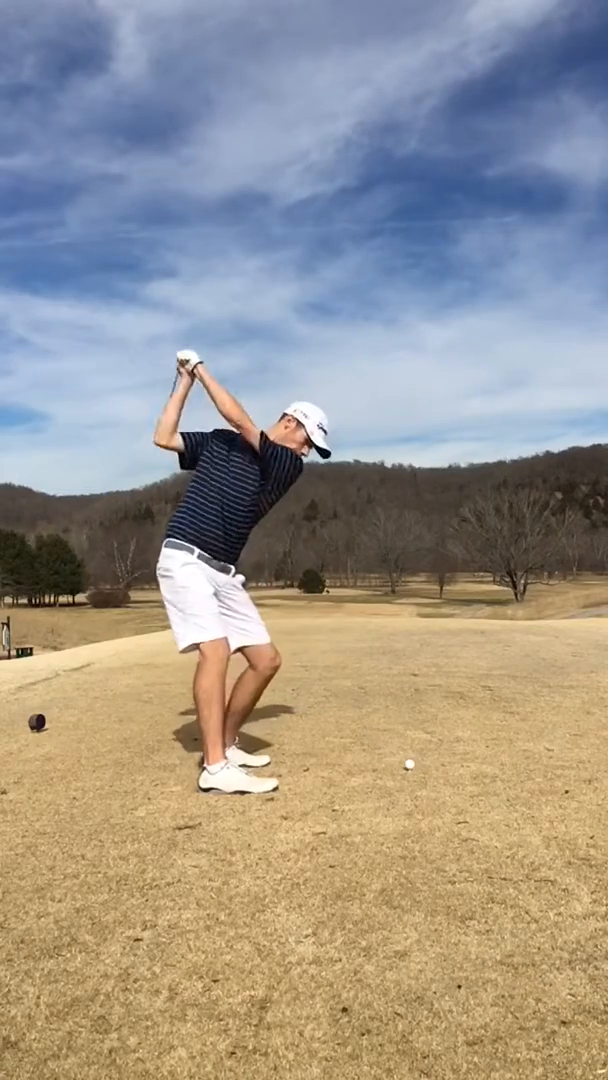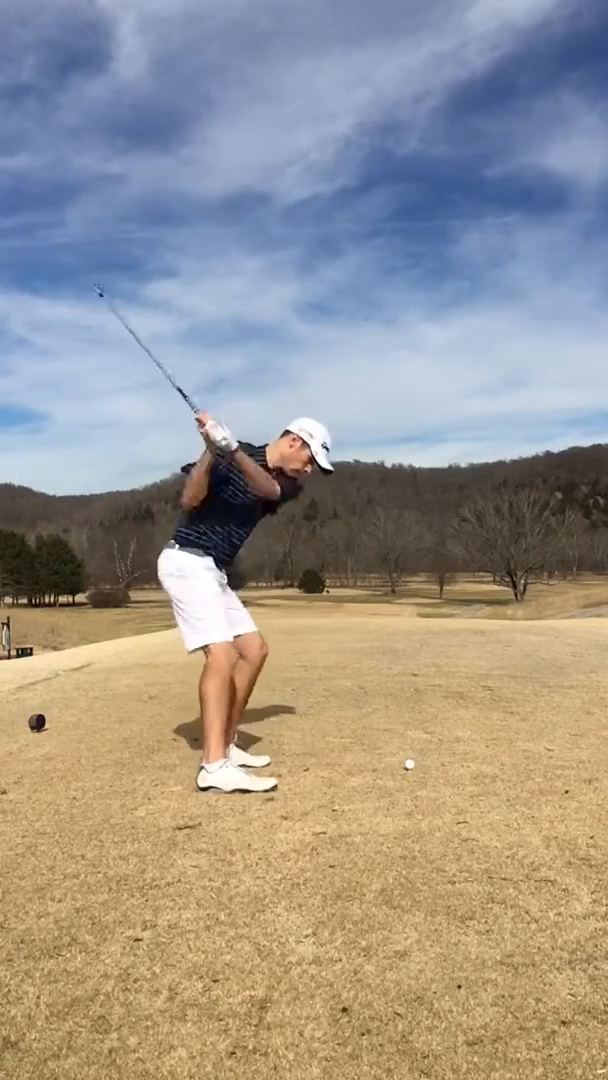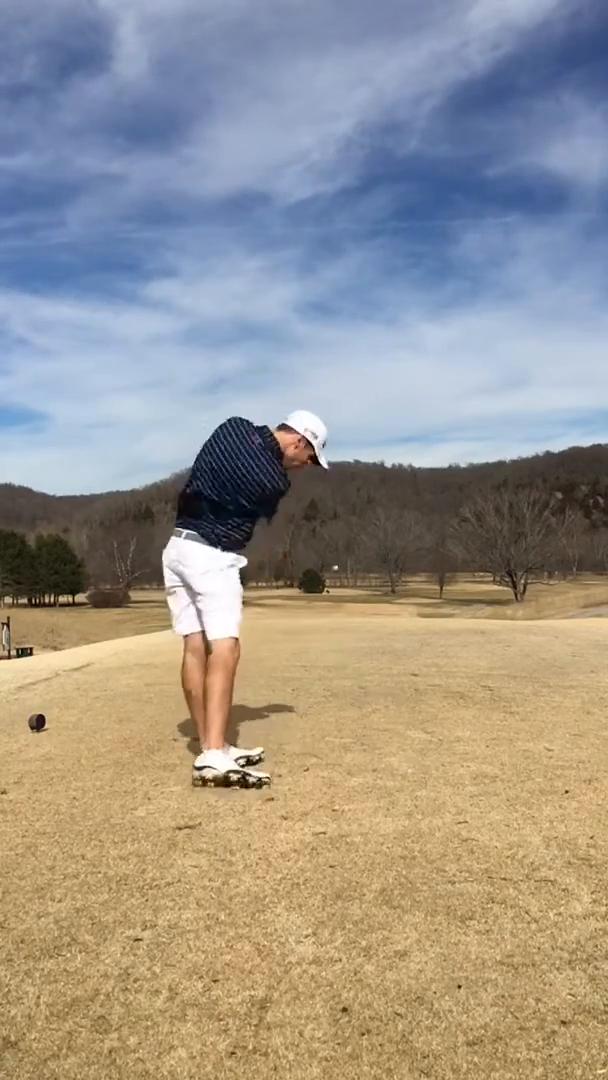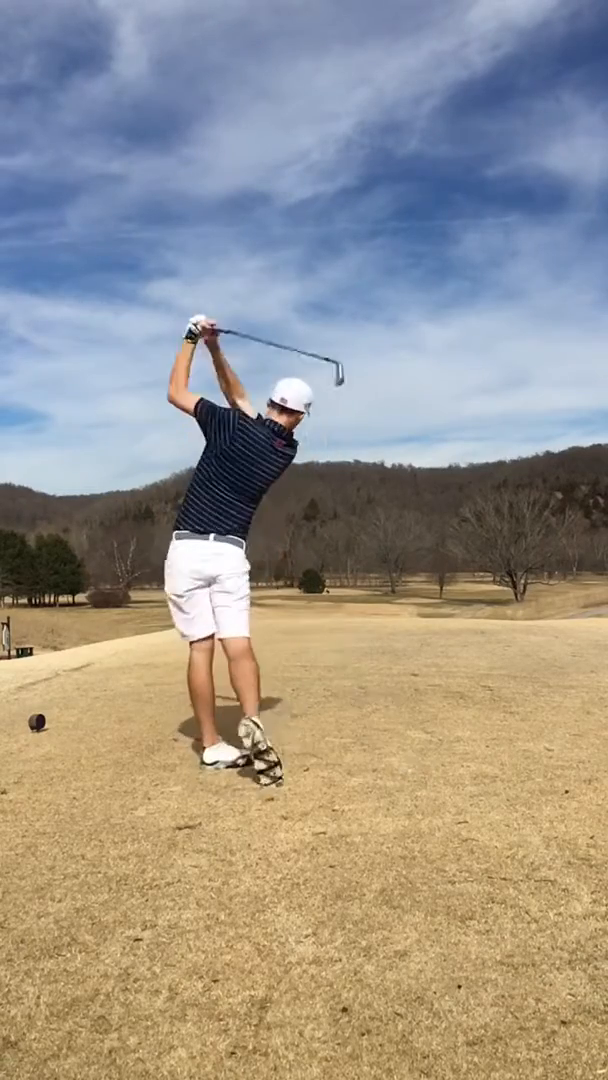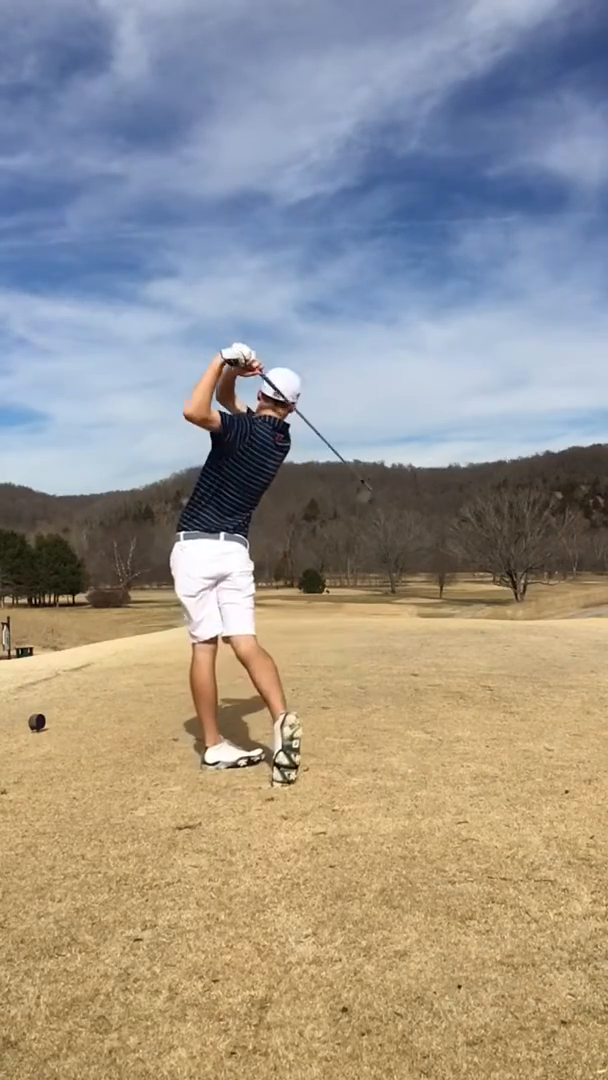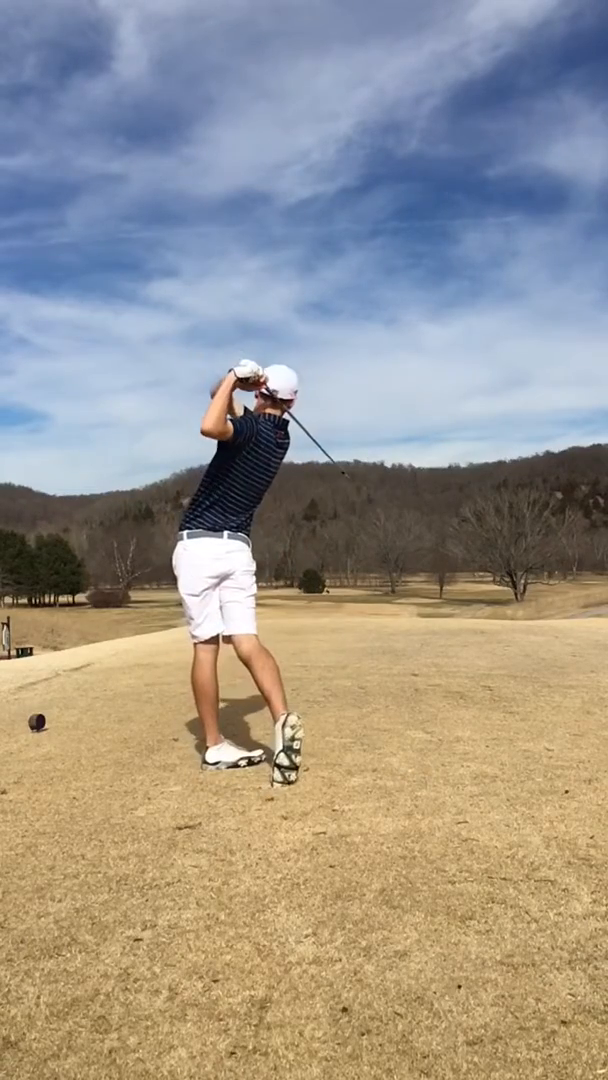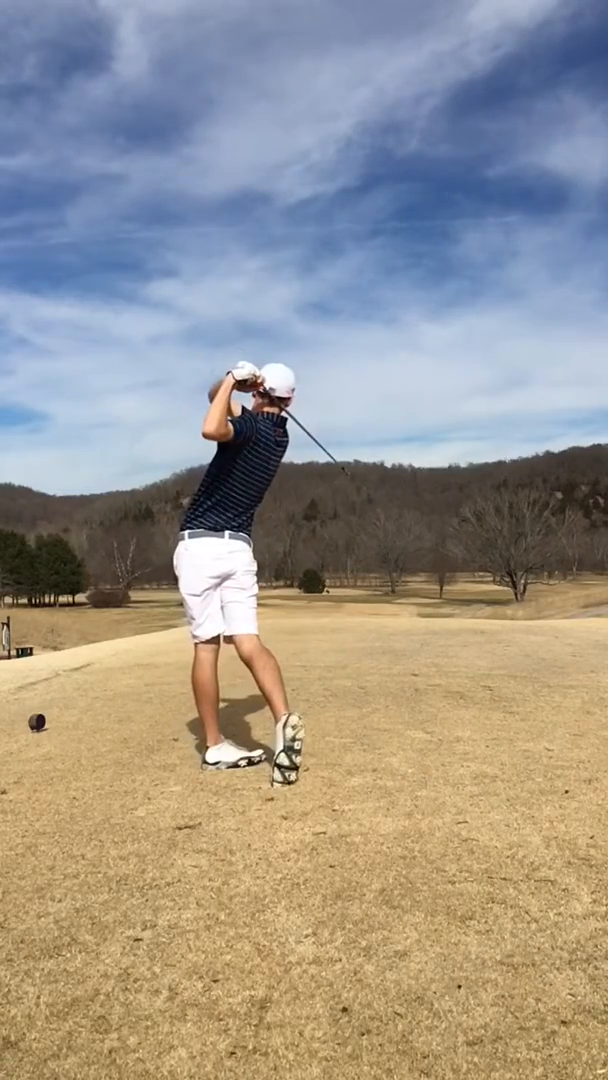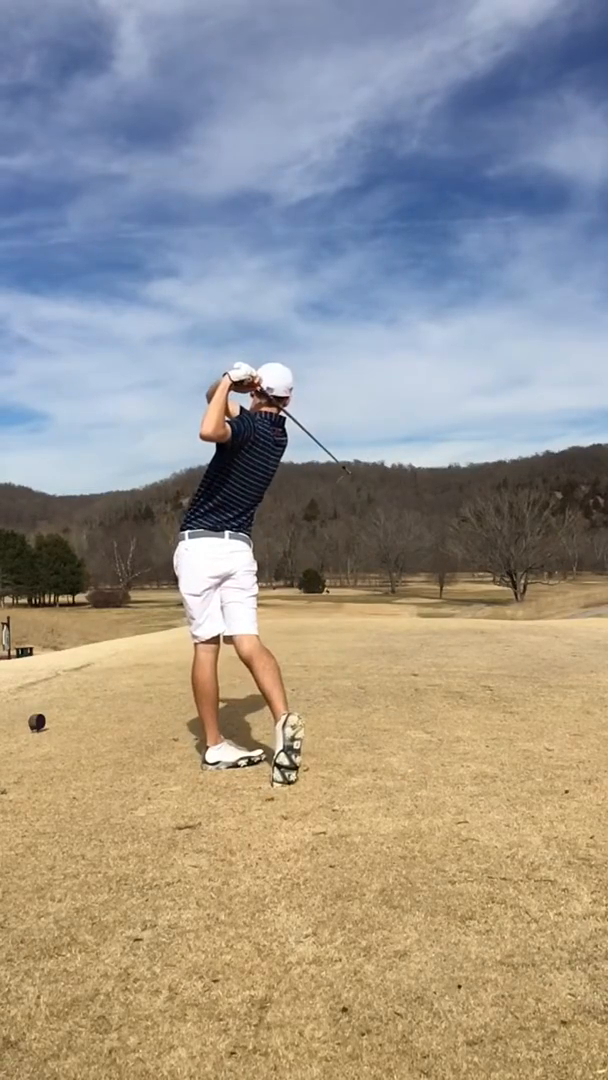
dt=0.2s
person 1, frame 1
left shoulder: (287, 466)
right shoulder: (216, 442)
left elbow: (239, 420)
right elbow: (162, 437)
left wrist: (200, 369)
right wrist: (186, 379)
left hip: (223, 572)
right hip: (184, 561)
left knee: (266, 660)
right knee: (214, 650)
left ankle: (226, 744)
right ankle: (216, 767)
person 1, frame 2
left shoulder: (283, 486)
right shoulder: (221, 461)
left elbow: (264, 486)
right elbow: (189, 500)
left wrist: (232, 448)
right wrist: (211, 449)
left hip: (213, 573)
right hip: (188, 565)
left knee: (254, 650)
right knee: (222, 654)
left ankle: (224, 745)
right ankle: (215, 768)
person 1, frame 3
left shoulder: (236, 429)
right shoulder: (274, 481)
left hip: (181, 548)
right hip: (213, 557)
left knee: (196, 649)
right knee: (224, 649)
left ankle: (212, 742)
right ankle: (213, 754)
person 1, frame 4
left shoulder: (234, 427)
right shoulder: (287, 452)
left elbow: (176, 394)
right elbow: (239, 400)
left wrist: (194, 340)
right wrist: (215, 348)
left hip: (186, 548)
right hip: (227, 552)
left knee: (200, 646)
right knee: (238, 646)
left ankle: (212, 745)
right ankle: (250, 725)
person 1, frame 5
left shoulder: (245, 431)
right shoulder: (281, 442)
left elbow: (195, 410)
right elbow: (227, 400)
left wrist: (226, 362)
right wrist: (233, 368)
left hip: (194, 549)
right hip: (234, 551)
left knee: (204, 648)
right knee: (247, 646)
left ankle: (214, 747)
right ankle: (283, 720)
person 1, frame 6
left shoulder: (252, 429)
right shoulder: (280, 436)
left elbow: (210, 426)
right elbow: (225, 405)
left wrist: (235, 378)
right wrist: (236, 382)
left hip: (199, 548)
right hip: (236, 549)
left knee: (206, 646)
right knee: (248, 643)
left ankle: (215, 747)
right ankle: (283, 719)
person 1, frame 7
left shoulder: (252, 426)
right shoulder: (279, 434)
left elbow: (211, 430)
right elbow: (218, 398)
left wrist: (234, 379)
right wrist: (232, 384)
left hip: (200, 547)
right hip: (238, 548)
left knee: (206, 645)
right knee: (249, 643)
left ankle: (214, 746)
right ankle: (284, 719)
person 1, frame 8
left shoulder: (250, 425)
right shoulder: (279, 433)
left elbow: (209, 431)
right elbow: (216, 398)
left wrist: (230, 380)
right wrist: (229, 384)
left hip: (200, 547)
right hip: (238, 548)
left knee: (206, 645)
right knee: (249, 643)
left ankle: (214, 746)
right ankle: (284, 720)
